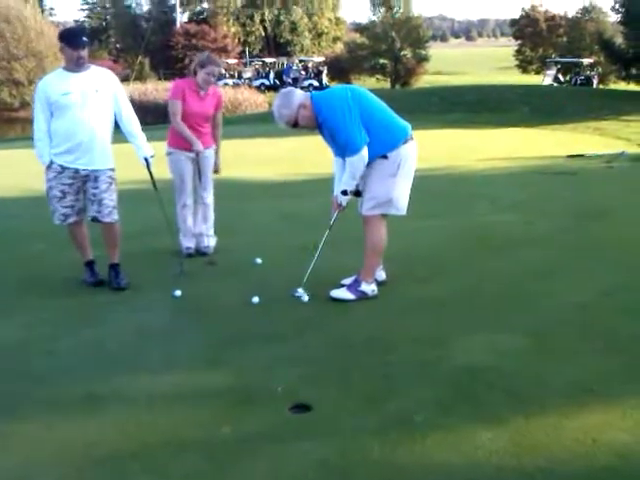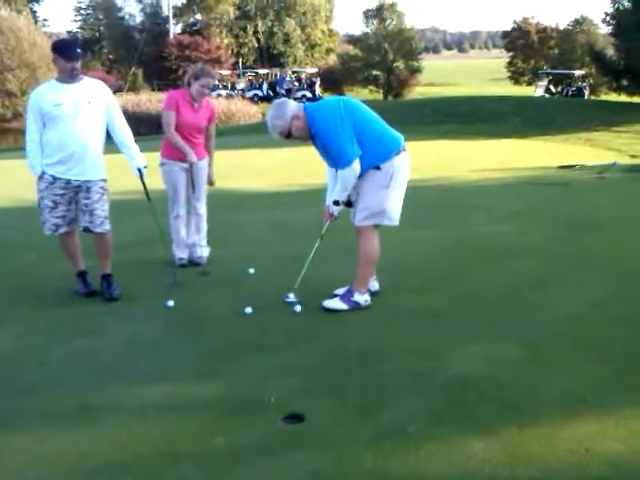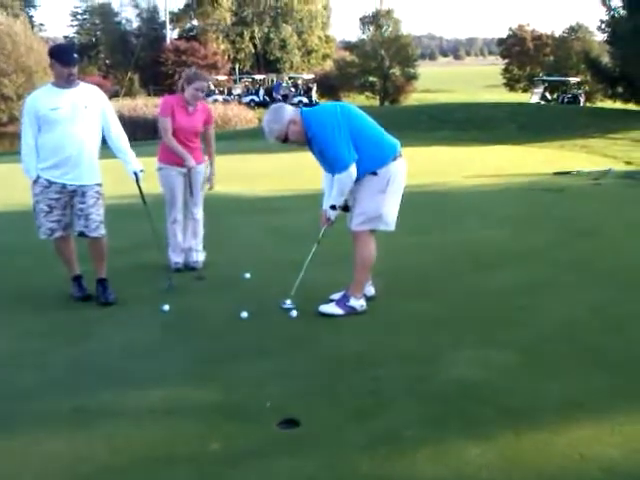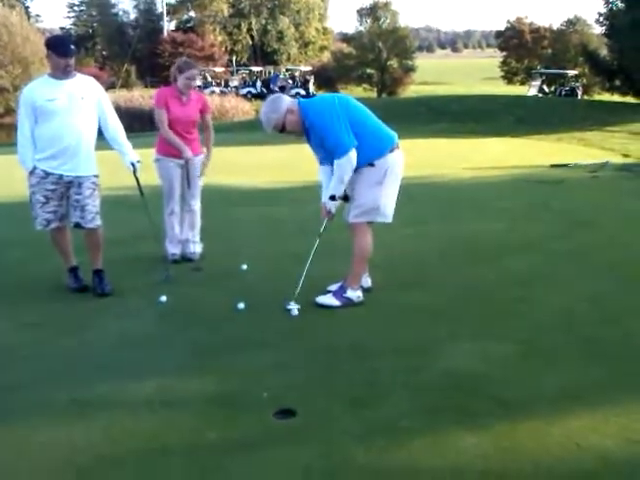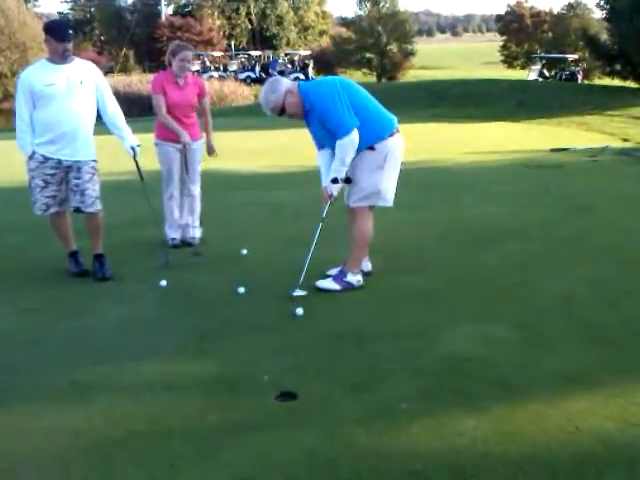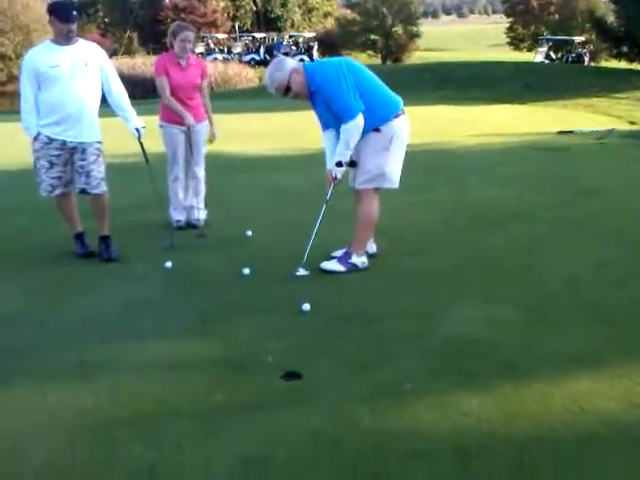
dt=0.2s
person 1, frame 1
left shoulder: (106, 78)
right shoulder: (47, 85)
left elbow: (126, 116)
right elbow: (41, 127)
left wrist: (143, 147)
right wrist: (46, 160)
left hip: (100, 163)
right hip: (63, 165)
left knee: (109, 216)
right knee: (72, 218)
left ankle: (115, 267)
right ankle: (89, 265)
person 1, frame 2
left shoulder: (99, 89)
right shoulder: (40, 96)
left elbow: (119, 127)
right elbow: (33, 137)
left wrist: (136, 158)
right wrist: (38, 171)
left hip: (92, 174)
right hip: (55, 175)
left knee: (100, 227)
right knee: (64, 228)
left ankle: (107, 277)
right ankle: (81, 275)
person 1, frame 3
left shoulder: (94, 94)
right shoulder: (36, 100)
left elbow: (114, 131)
right elbow: (29, 142)
left wrist: (131, 162)
right wrist: (33, 175)
left hip: (87, 179)
right hip: (50, 180)
left knee: (95, 231)
right knee: (59, 233)
left ankle: (102, 281)
right ankle: (76, 279)
person 1, frame 4
left shoulder: (91, 86)
right shoulder: (32, 91)
left elbow: (110, 123)
right elbow: (25, 133)
left wrist: (128, 153)
right wrist: (29, 166)
left hip: (84, 170)
right hip: (46, 171)
left knee: (92, 223)
right knee: (56, 223)
left ankle: (98, 273)
right ankle: (72, 271)
person 1, frame 5
left shoulder: (89, 70)
right shoulder: (30, 76)
left elbow: (109, 107)
right elbow: (23, 118)
left wrist: (127, 138)
right wrist: (28, 151)
left hip: (83, 154)
right hip: (46, 156)
left knee: (92, 207)
right knee: (56, 208)
left ankle: (99, 257)
right ankle: (73, 255)
person 1, frame 6
left shoulder: (94, 51)
right shoulder: (34, 57)
left elbow: (114, 88)
right elbow: (28, 99)
left wrist: (132, 119)
right wrist: (32, 132)
left hip: (88, 135)
right hip: (51, 137)
left knee: (98, 189)
right knee: (61, 190)
left ankle: (104, 238)
right ankle: (78, 236)
person 2, frame 1
left shoulder: (333, 106)
right shoulder: (324, 110)
left elbow: (358, 154)
right elbow: (342, 152)
left wrist: (345, 191)
right wrist: (338, 191)
left hip: (394, 151)
right hip: (382, 153)
left knee: (373, 215)
right knee: (371, 213)
left ankle: (366, 283)
right ankle: (375, 270)
person 2, frame 2
left shoulder: (326, 117)
right shoulder: (317, 121)
left elbow: (349, 166)
right elbow: (335, 163)
left wrist: (337, 201)
right wrist: (330, 201)
left hip: (386, 162)
right hip: (375, 164)
left knee: (366, 226)
right knee: (364, 224)
left ankle: (359, 293)
right ankle: (368, 281)
person 2, frame 3
left shoulder: (322, 122)
right shoulder: (313, 127)
left elbow: (346, 170)
right elbow: (332, 168)
left wrist: (334, 205)
right wrist: (327, 205)
left hip: (383, 168)
right hip: (371, 170)
left knee: (362, 231)
right knee: (360, 229)
left ankle: (355, 298)
right ankle: (364, 286)
person 2, frame 4
left shoulder: (321, 112)
right shoulder: (311, 120)
left elbow: (346, 157)
right elbow: (326, 161)
left wrist: (334, 196)
right wrist: (326, 198)
left hip: (380, 160)
right hip: (368, 162)
left knee: (360, 222)
right knee: (357, 221)
left ankle: (352, 290)
right ankle: (360, 277)
person 2, frame 5
left shoulder: (322, 93)
right shoulder: (310, 107)
left elbow: (349, 137)
right elbow: (324, 146)
left wrist: (335, 178)
right wrist: (327, 183)
left hip: (381, 144)
right hip: (366, 147)
left knee: (361, 207)
right knee: (356, 206)
left ankle: (352, 274)
right ankle: (360, 262)
person 2, frame 6
left shoulder: (328, 75)
right shoulder: (315, 88)
left elbow: (354, 121)
right elbow: (329, 127)
left wrist: (340, 162)
right wrist: (331, 165)
left hip: (386, 126)
right hip: (371, 129)
left knee: (366, 189)
right knee: (361, 188)
left ankle: (356, 255)
right ankle: (365, 244)
person 3, frame 1
left shoulder: (216, 94)
right shoulder: (179, 86)
left elbow: (216, 127)
right elbow: (175, 119)
left wrist: (217, 155)
right wrist: (194, 141)
left hip: (206, 149)
right hip: (180, 150)
left knee: (205, 195)
right knee: (184, 197)
left ankle: (205, 239)
right ankle: (187, 241)
person 3, frame 2
left shoulder: (210, 107)
right shoulder: (174, 97)
left elbow: (210, 139)
right elbow: (169, 131)
left wrist: (210, 167)
right wrist: (188, 152)
left hip: (199, 161)
right hip: (173, 161)
left knee: (198, 206)
right knee: (178, 207)
left ankle: (198, 250)
right ankle: (180, 252)
person 3, frame 3
left shoulder: (205, 110)
right shoulder: (168, 103)
left elbow: (210, 141)
right elbow: (166, 136)
left wrist: (212, 170)
right wrist: (186, 157)
left hip: (197, 165)
right hip: (170, 165)
left knee: (195, 210)
right knee: (175, 211)
left ankle: (195, 254)
right ankle: (176, 256)
person 3, frame 4
left shoulder: (200, 99)
right shoulder: (162, 95)
left elbow: (208, 129)
right elbow: (163, 128)
left wrist: (208, 156)
right wrist: (183, 148)
left hip: (195, 156)
right hip: (168, 157)
left knee: (193, 202)
right knee: (172, 202)
left ankle: (192, 245)
right ankle: (173, 247)
person 3, frame 5
left shoulder: (197, 82)
right shoulder: (159, 80)
left elbow: (206, 113)
right elbow: (161, 114)
left wrist: (209, 140)
right wrist: (180, 133)
left hip: (194, 141)
right hip: (167, 142)
left knee: (192, 186)
right knee: (172, 187)
left ankle: (191, 230)
right ankle: (173, 232)
person 3, frame 6
left shoulder: (200, 64)
right shoulder: (162, 62)
left elbow: (204, 96)
right elbow: (165, 96)
left wrist: (211, 124)
right wrist: (184, 115)
left hip: (198, 123)
right hip: (172, 124)
left knee: (197, 168)
right knee: (176, 169)
left ankle: (196, 211)
right ankle: (178, 213)
